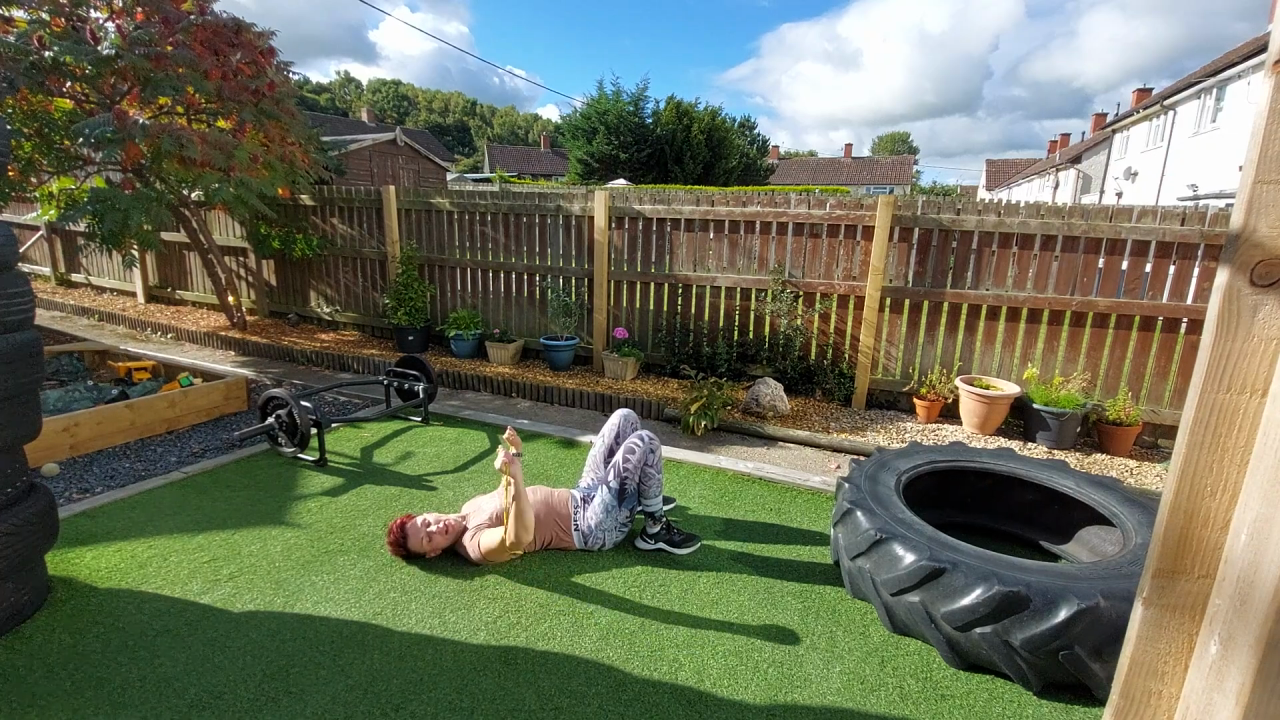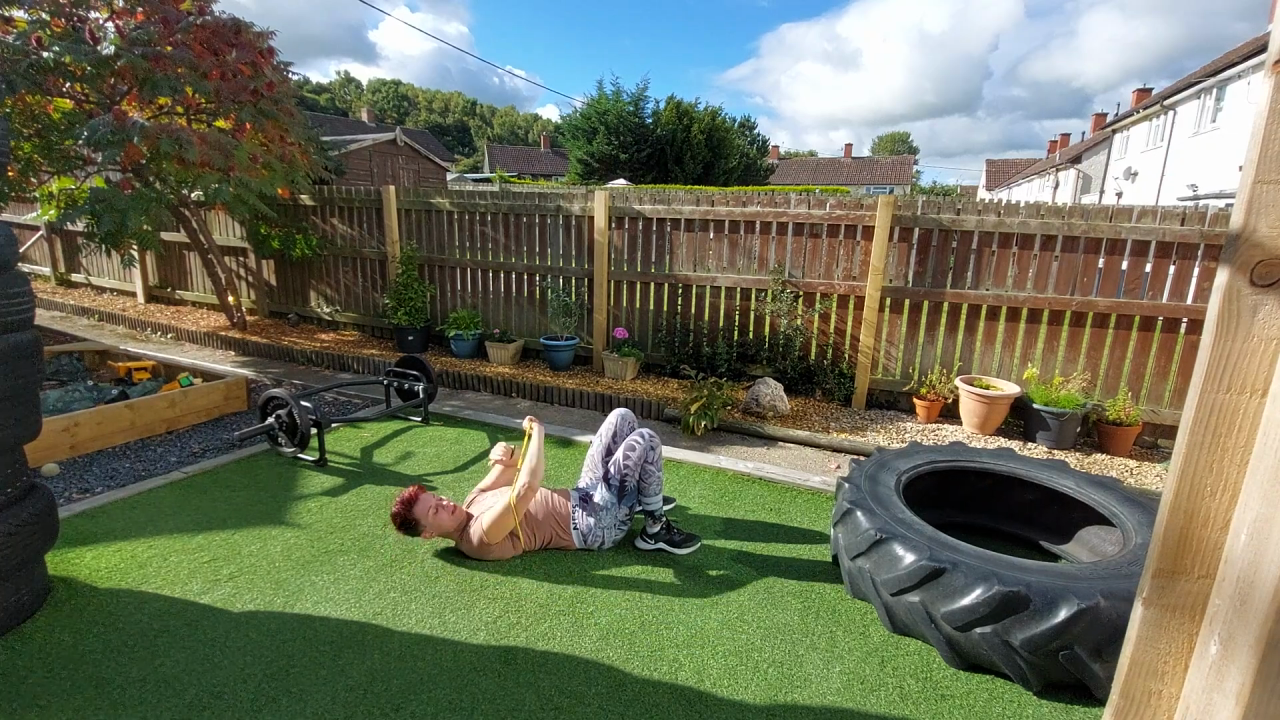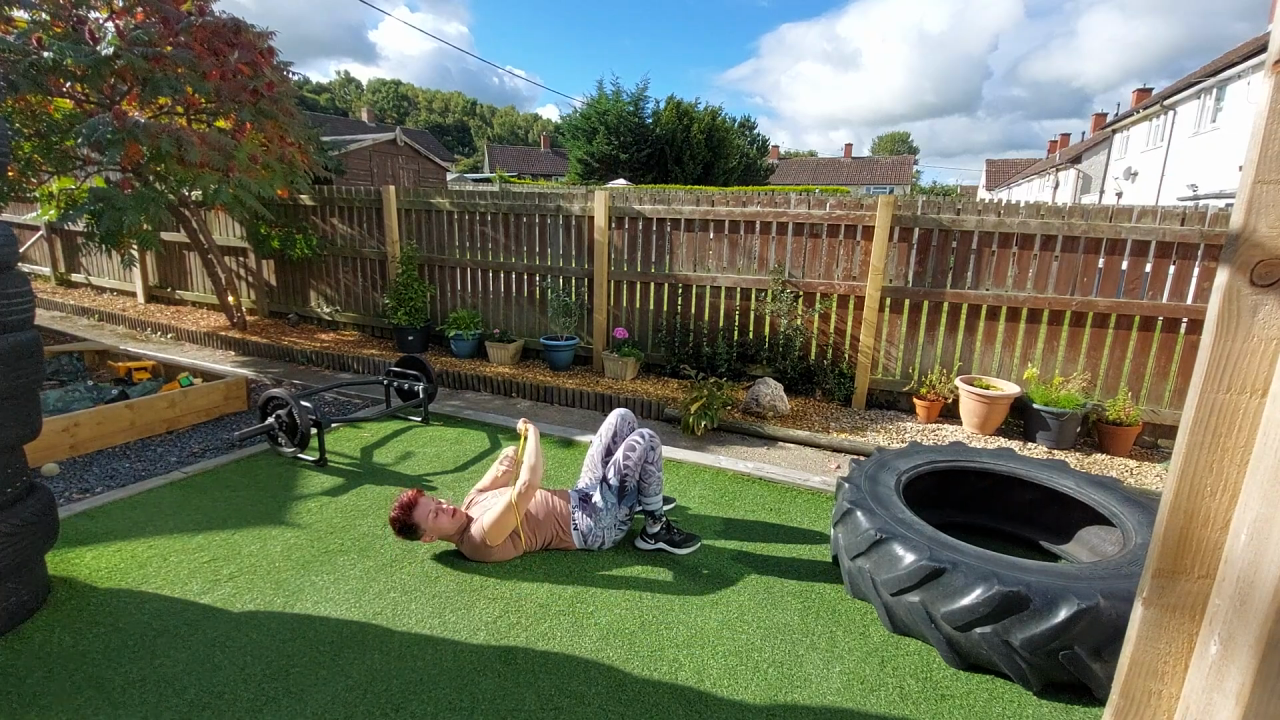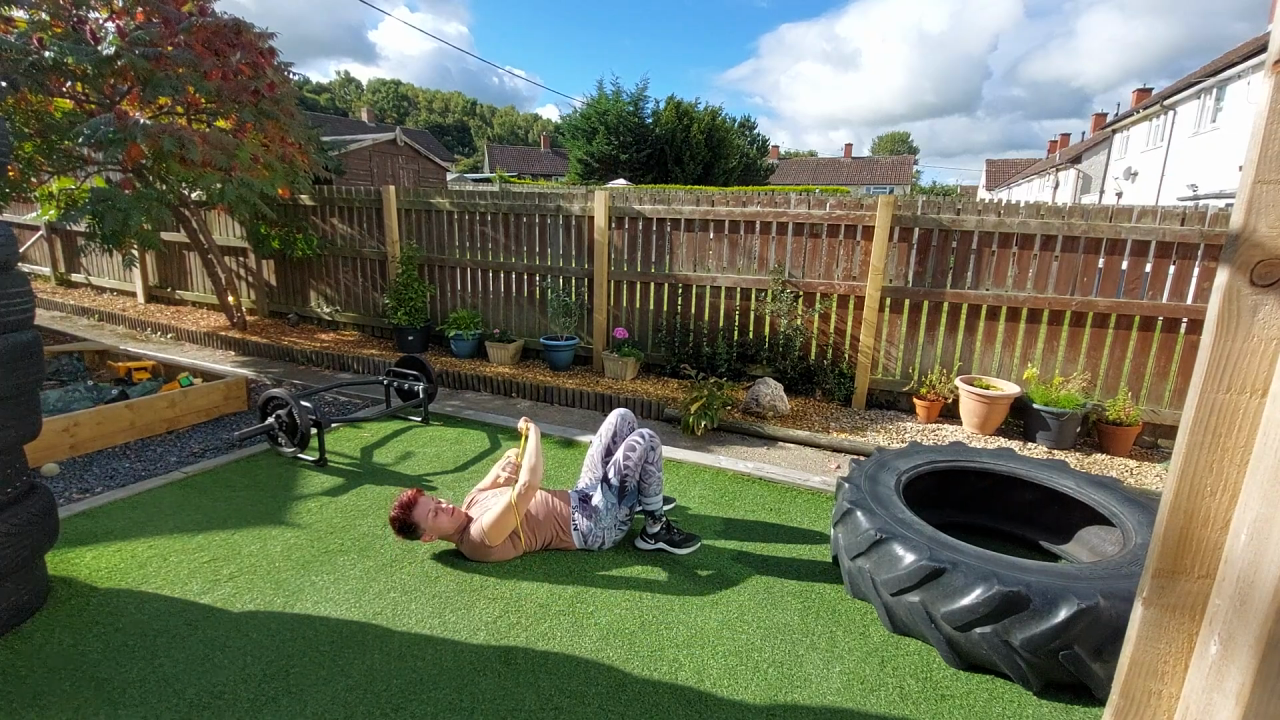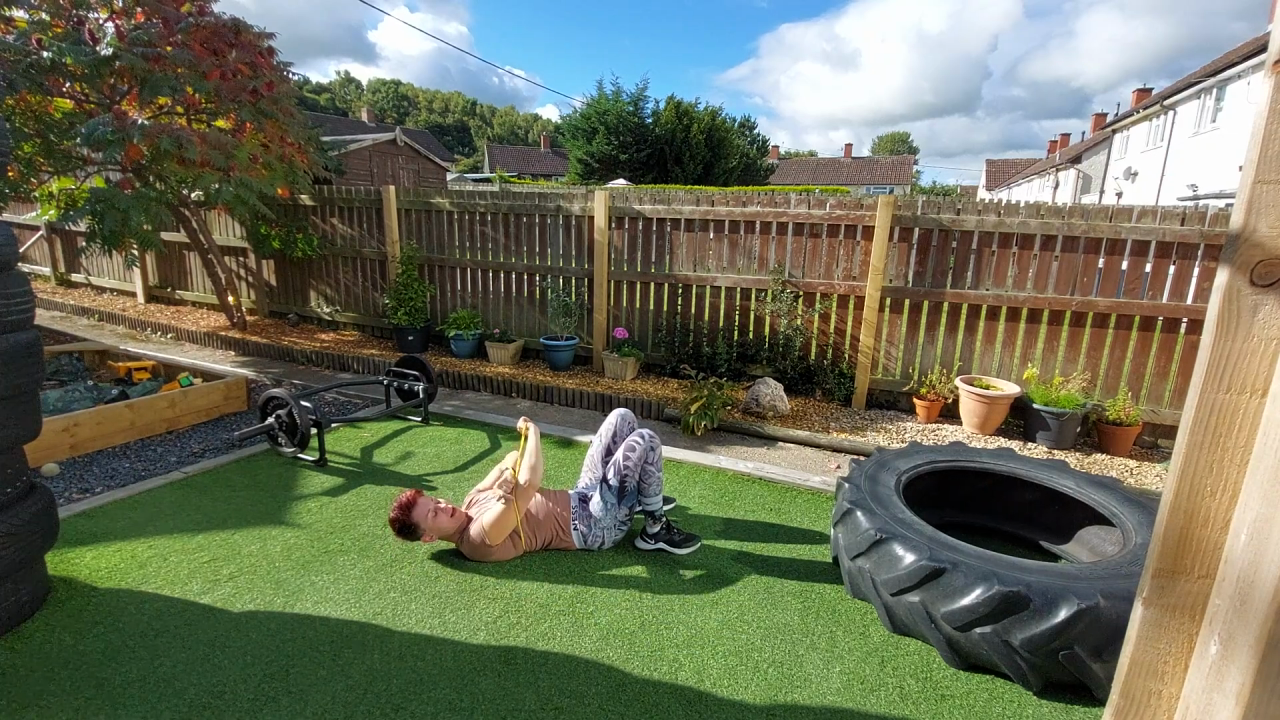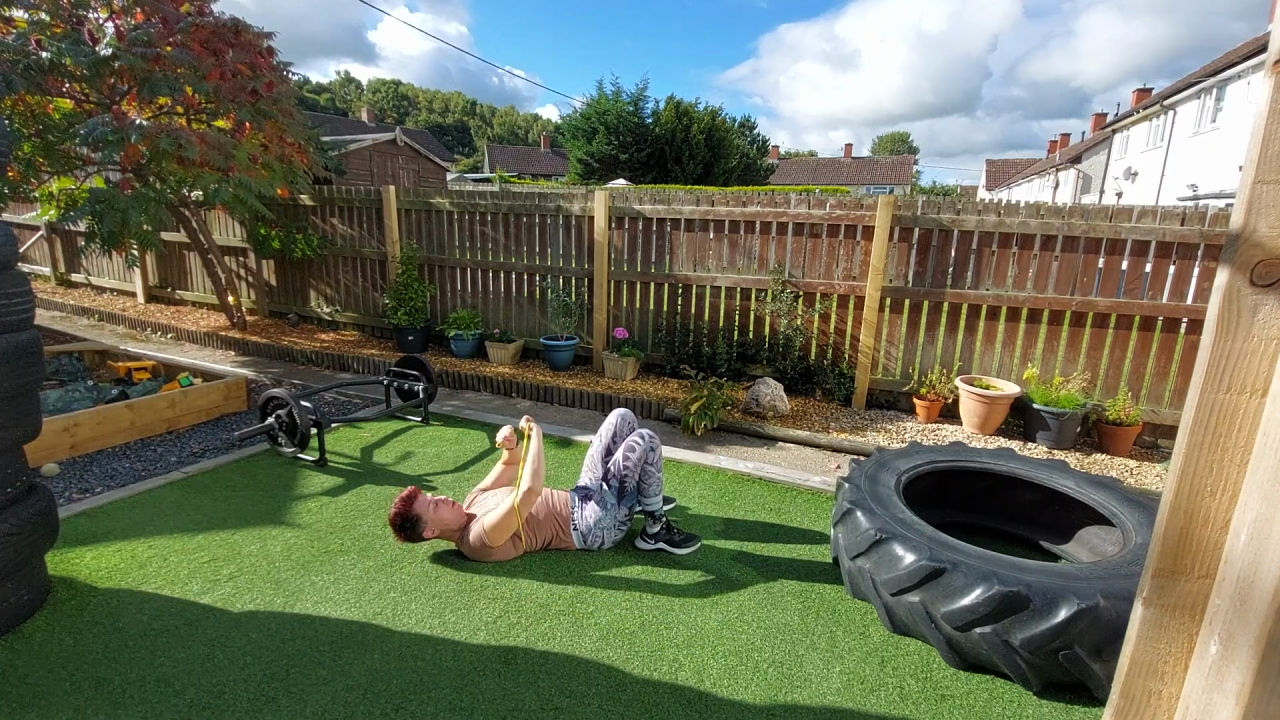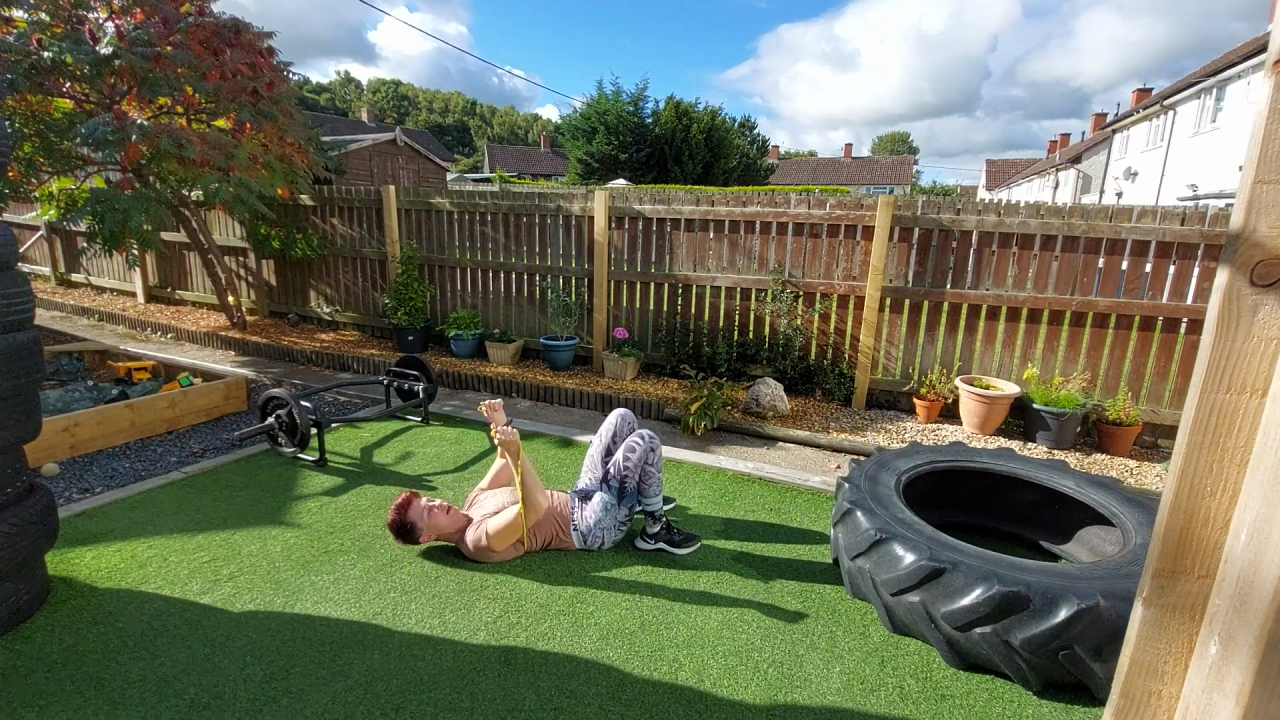
dt=0.4s
person 1, frame 1
left shoulder: (470, 508)
right shoulder: (476, 546)
right elbow: (522, 536)
left wrist: (515, 454)
right wrist: (513, 475)
left hip: (582, 498)
right hip: (594, 527)
left knee: (625, 417)
right knee: (644, 442)
left ankle: (645, 497)
right ankle: (656, 531)
person 1, frame 2
left shoulder: (473, 502)
right shoulder: (479, 538)
left elbow: (509, 462)
right elbow: (528, 487)
left wrist: (502, 454)
right wrist: (537, 431)
left hip: (581, 500)
right hip: (595, 526)
left knee: (622, 417)
right knee: (644, 440)
left ankle: (644, 496)
right ankle: (656, 530)
person 1, frame 3
left shoulder: (472, 504)
right shoulder: (480, 540)
left elbow: (507, 466)
right elbow: (528, 485)
left wrist: (504, 462)
right wrist: (532, 434)
left hip: (581, 499)
right hip: (595, 525)
left knee: (622, 417)
right knee: (645, 440)
left ankle: (643, 496)
right ankle: (655, 531)
person 1, frame 4
left shoulder: (472, 503)
right shoulder: (480, 540)
left elbow: (513, 457)
right elbow: (528, 487)
left wrist: (507, 466)
right wrist: (534, 432)
left hip: (581, 500)
right hip: (595, 526)
left knee: (622, 417)
right knee: (645, 440)
left ankle: (644, 497)
right ankle: (657, 530)
person 1, frame 5
left shoulder: (473, 502)
right shoulder: (480, 540)
left elbow: (514, 462)
right elbow: (529, 484)
left wrist: (506, 473)
right wrist: (533, 432)
left hip: (580, 499)
right hip: (594, 525)
left knee: (622, 417)
right knee: (645, 440)
left ankle: (644, 496)
right ankle: (656, 531)
person 1, frame 6
left shoulder: (473, 503)
right shoulder: (478, 540)
left elbow: (509, 466)
right elbow: (530, 491)
left wrist: (510, 443)
right wrist: (534, 433)
left hip: (581, 500)
right hip: (593, 526)
left knee: (622, 417)
right knee: (645, 441)
left ankle: (645, 498)
right ankle: (656, 530)
person 1, frame 7
left shoulder: (473, 503)
right shoulder: (478, 541)
left elbow: (508, 463)
right elbow: (535, 508)
left wrist: (500, 424)
right wrist: (516, 450)
left hip: (581, 500)
right hip: (593, 525)
left knee: (622, 418)
right knee: (644, 442)
left ankle: (645, 496)
right ankle: (656, 530)
